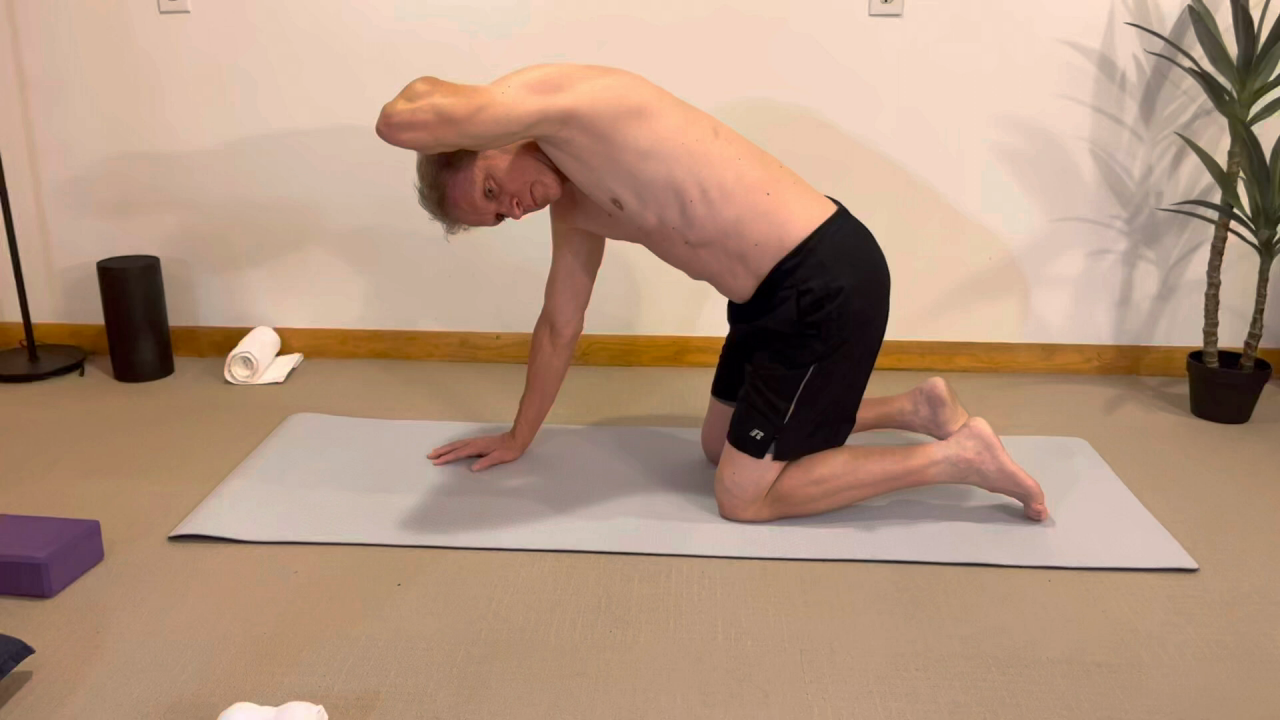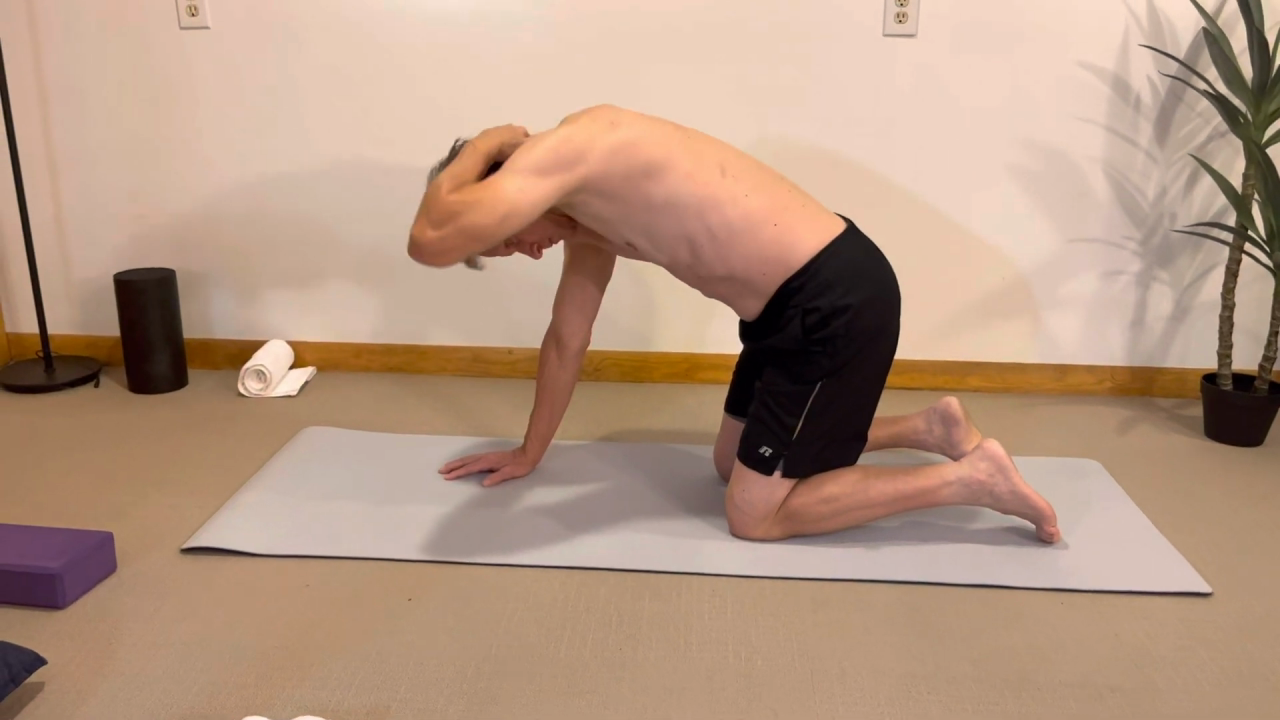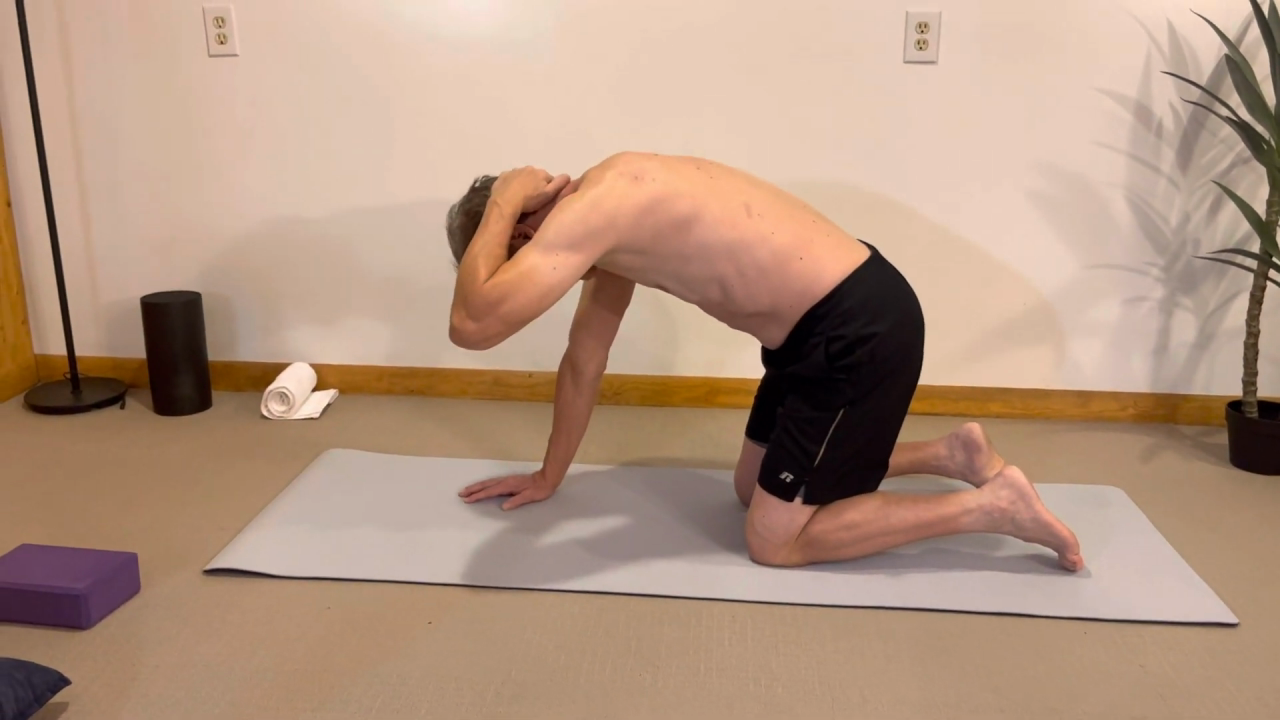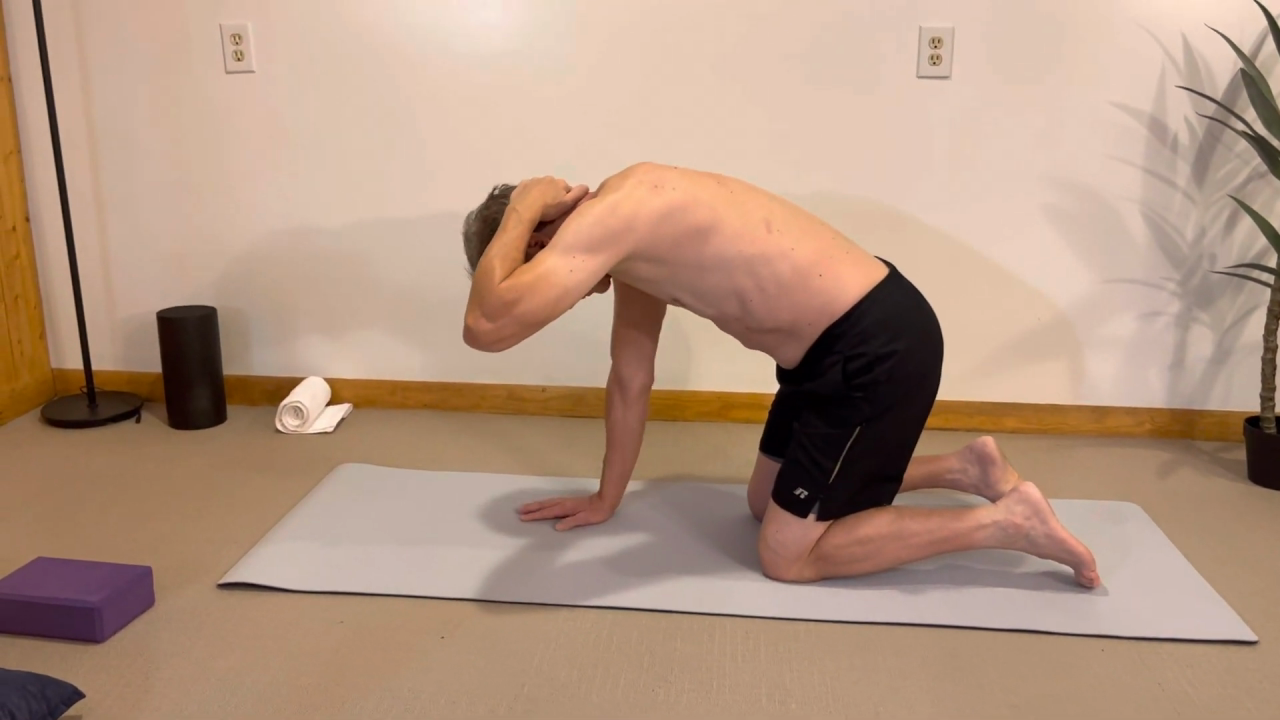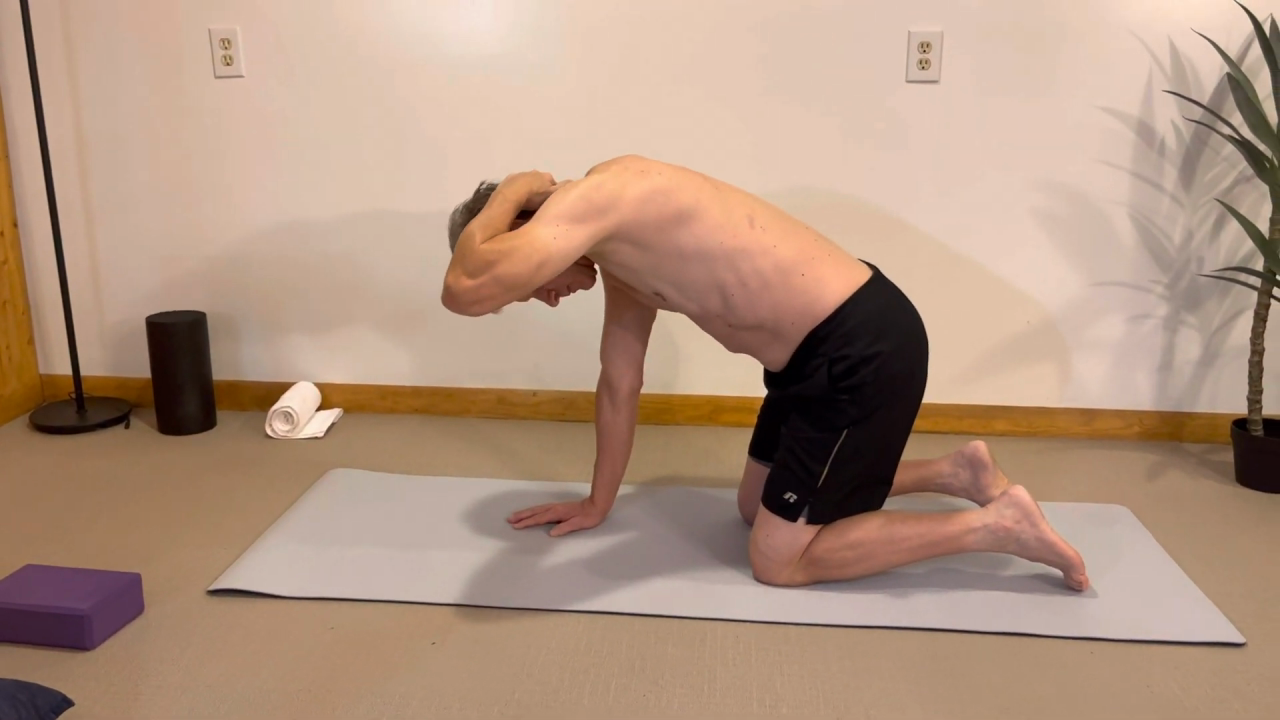
dt=1s
person 1, frame 1
left shoulder: (565, 95)
right shoulder: (574, 205)
left elbow: (400, 121)
right elbow: (559, 326)
left wrist: (451, 92)
right wrist: (517, 438)
left hip: (828, 282)
right hip: (778, 290)
left knee: (744, 496)
right knee: (721, 446)
left ankle: (959, 456)
right ankle: (915, 407)
person 1, frame 2
left shoulder: (570, 147)
right shoulder: (585, 202)
left elbow: (431, 242)
right elbow: (566, 338)
left wrist: (485, 145)
right wrist: (529, 452)
left hip: (837, 299)
right hip: (800, 298)
left knee: (755, 515)
right knee: (734, 462)
left ankle: (973, 477)
right ankle: (928, 427)
person 1, frame 3
left shoulder: (594, 205)
right shoulder: (611, 222)
left elbow: (472, 325)
right elbow: (583, 362)
left wrist: (504, 200)
right wrist: (549, 477)
left hip: (861, 329)
right hip: (829, 320)
left knee: (775, 540)
right knee: (753, 488)
left ankle: (995, 506)
right ankle: (951, 454)
person 1, frame 4
left shoulder: (611, 212)
right shoulder: (629, 237)
left elbow: (486, 327)
right elbow: (630, 380)
left wrist: (523, 208)
right wrist: (605, 499)
left hip: (878, 347)
right hip: (843, 338)
left knee: (787, 554)
right knee: (766, 502)
left ankle: (1007, 521)
right ankle: (962, 467)
person 1, frame 5
left shoulder: (599, 195)
right shoulder: (619, 252)
left elbow: (465, 289)
right elbow: (619, 383)
left wrist: (513, 192)
right wrist: (596, 504)
left hip: (864, 347)
right hip: (825, 345)
left knee: (779, 558)
right knee: (757, 505)
left ankle: (998, 524)
right ankle: (955, 471)
